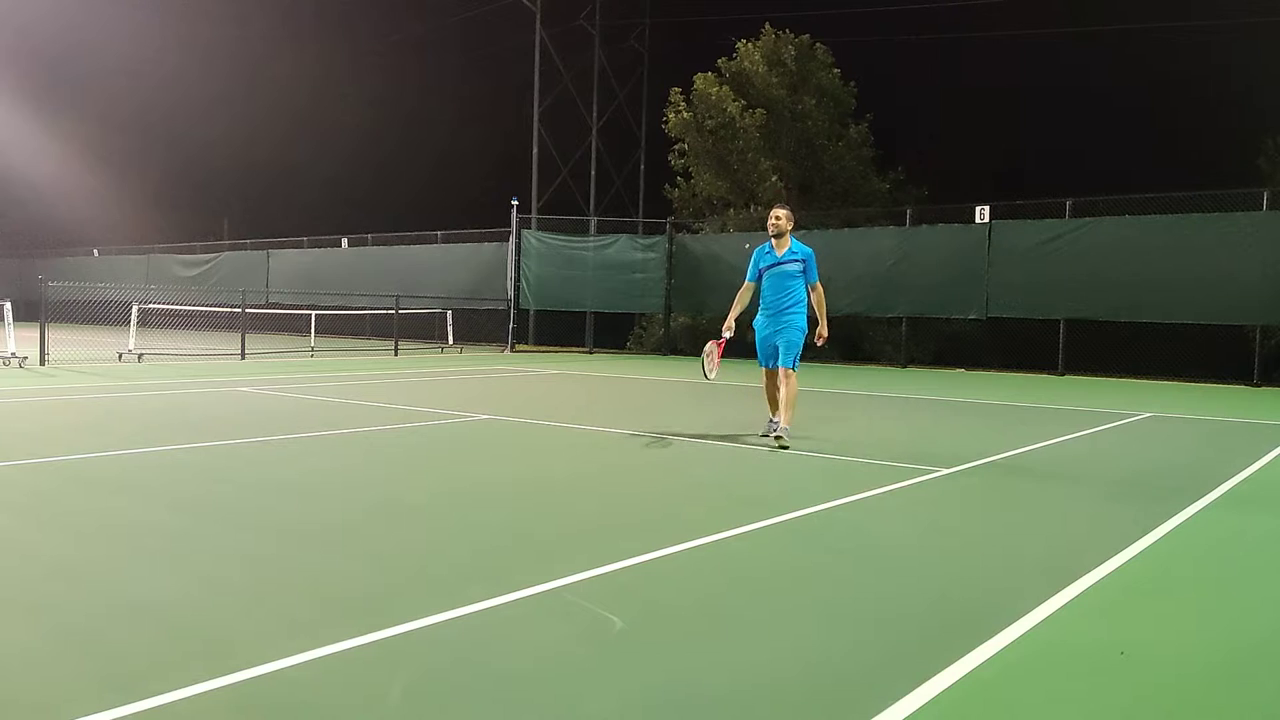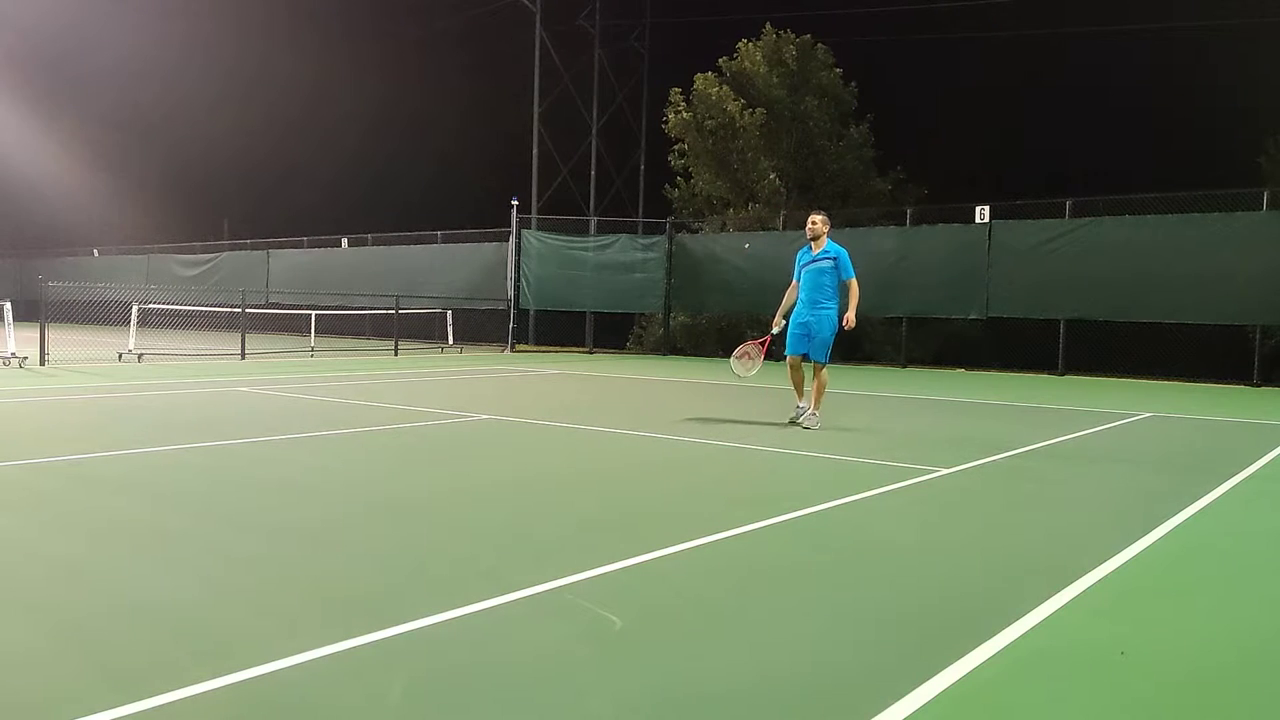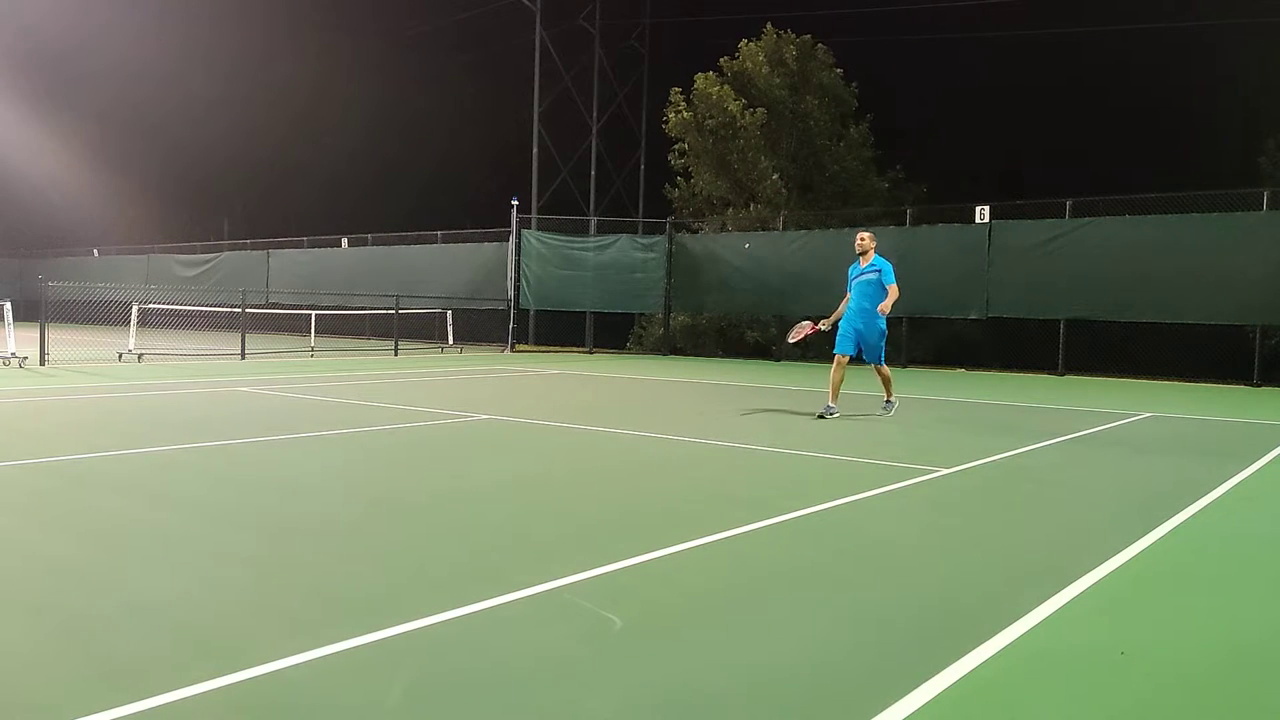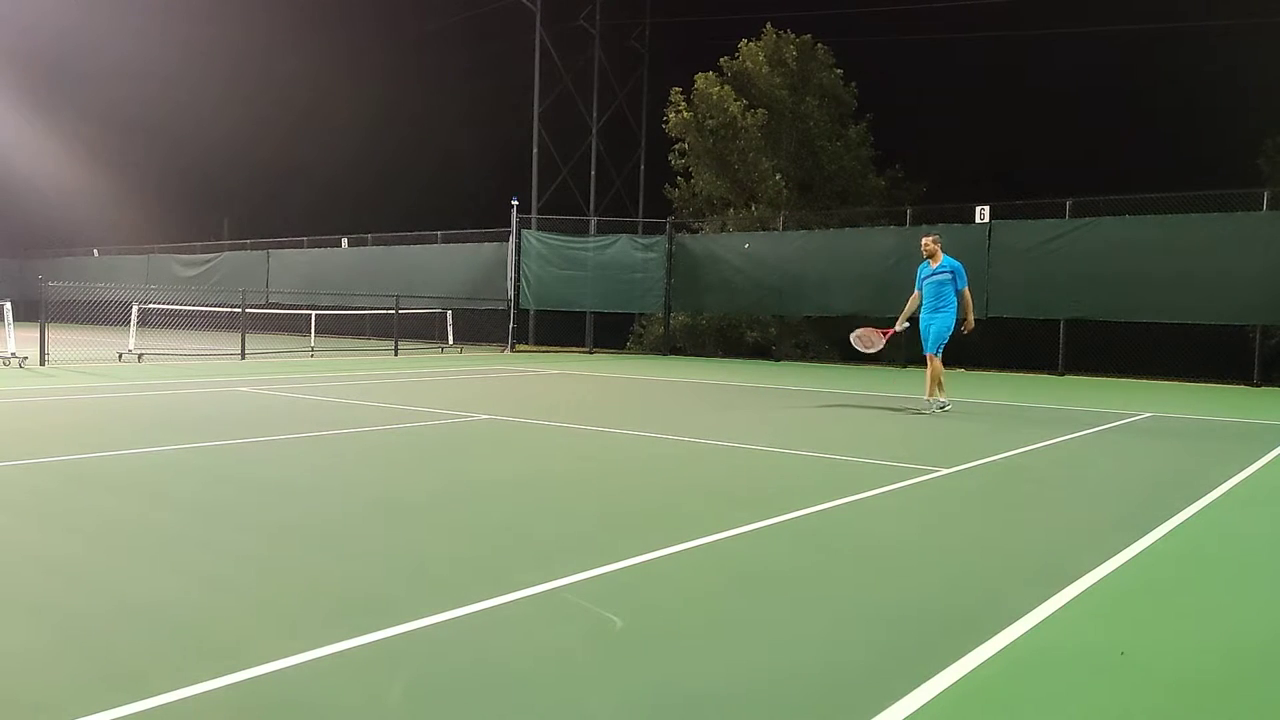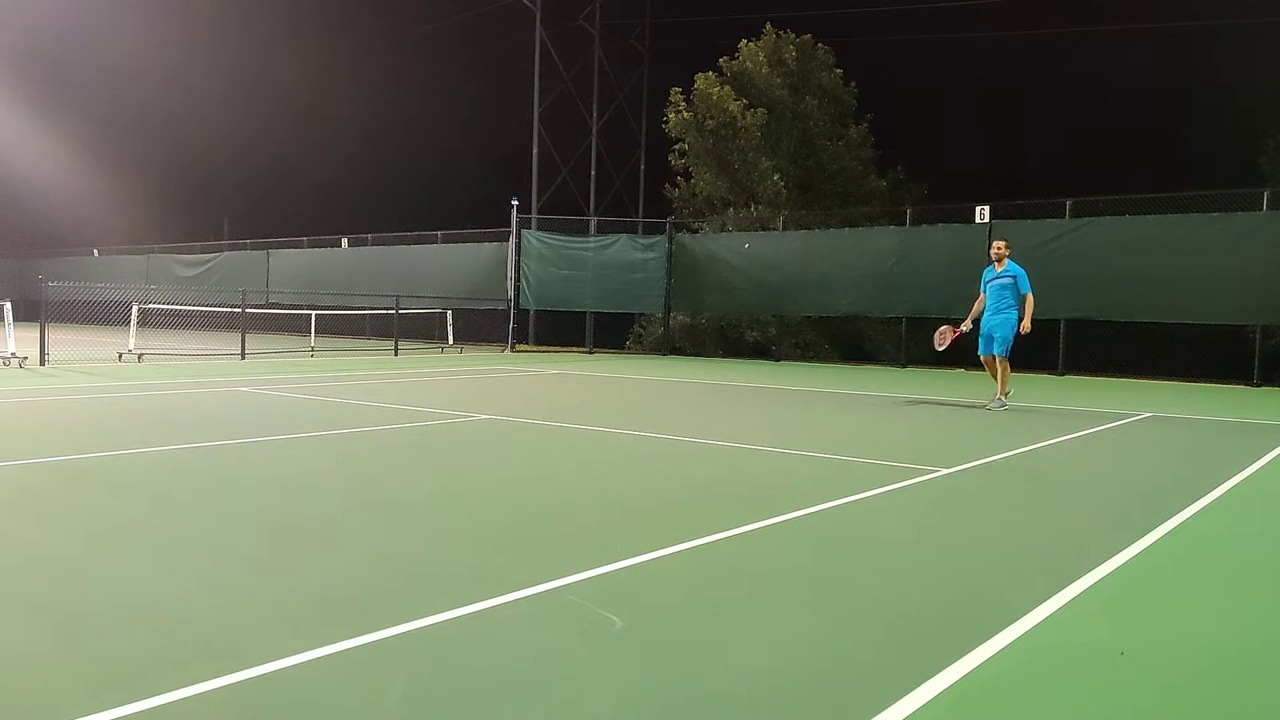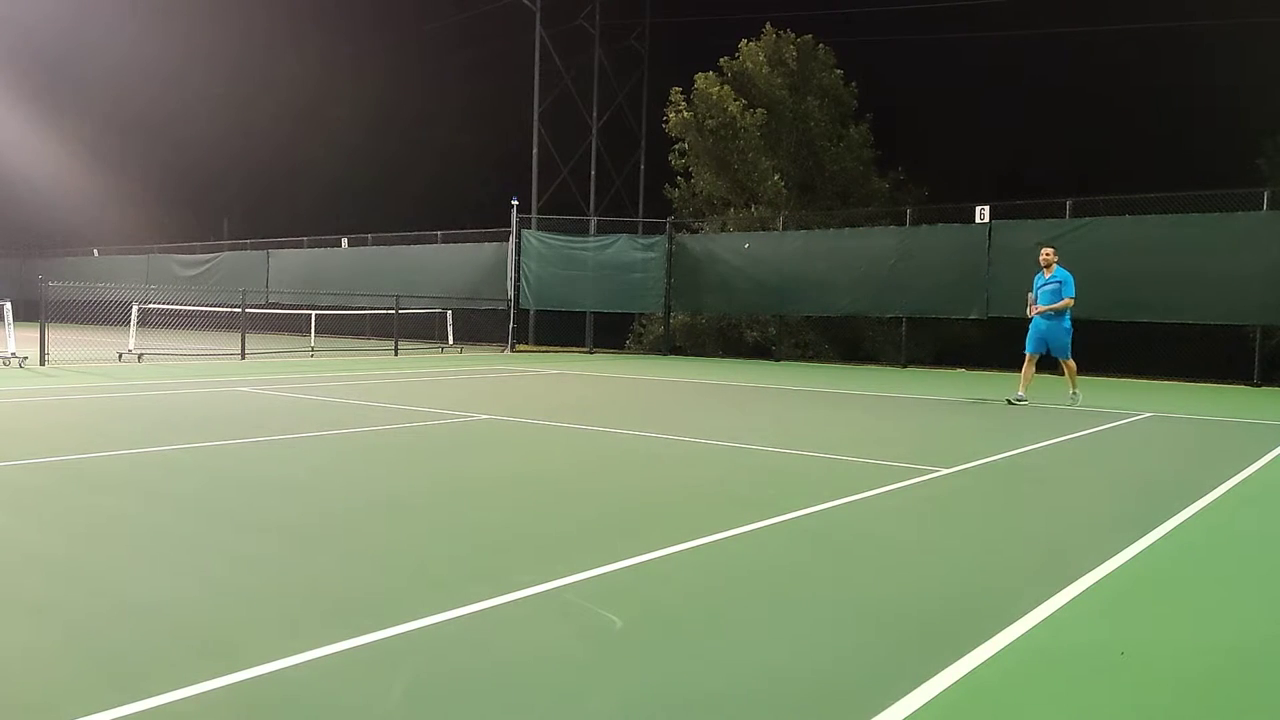
dt=0.7s
person 1, frame 1
left shoulder: (805, 253)
right shoulder: (759, 254)
left elbow: (815, 289)
right elbow: (747, 289)
left wrist: (823, 323)
right wrist: (731, 318)
left hip: (793, 322)
right hip: (765, 322)
left knee: (786, 371)
right knee: (769, 373)
left ankle: (784, 428)
right ankle: (775, 418)
person 1, frame 2
left shoulder: (838, 253)
right shoulder: (802, 254)
left elbow: (852, 285)
right elbow: (794, 287)
left wrist: (851, 311)
right wrist: (780, 314)
left hip: (825, 317)
right hip: (800, 315)
left knee: (818, 364)
right knee: (793, 360)
left ankle: (814, 413)
right ankle: (801, 404)
person 1, frame 3
left shoulder: (883, 265)
right shoulder: (853, 269)
left elbow: (894, 290)
left wrist: (887, 302)
right wrist: (832, 319)
left hip: (874, 323)
right hip: (850, 321)
left knee: (877, 364)
right knee: (839, 360)
left ankle: (890, 398)
right ankle: (832, 405)
person 1, frame 4
left shoulder: (953, 266)
right shoulder: (922, 268)
left elbow: (965, 292)
right elbow: (916, 296)
left wrist: (969, 317)
right wrist: (902, 318)
left hip: (944, 318)
right hip: (926, 318)
left knee: (932, 355)
right knee: (932, 358)
left ankle: (933, 397)
right ankle: (941, 399)
person 1, frame 5
left shoulder: (1017, 272)
right shoulder: (987, 272)
left elbow: (1029, 297)
right elbow: (982, 298)
left wrist: (1027, 319)
right wrist: (969, 319)
left hip: (1006, 321)
right hip: (987, 320)
left knee: (1001, 358)
right knee: (986, 358)
left ankle: (1002, 398)
right ankle: (1003, 389)
person 1, frame 6
left shoulder: (1065, 277)
right shoulder: (1038, 277)
left elbow: (1069, 301)
left wrist: (1046, 308)
right wrist: (1031, 307)
left hip: (1059, 324)
right hip: (1039, 323)
left knee: (1065, 359)
right knee: (1030, 357)
left ankle: (1074, 392)
right ankle: (1021, 395)
